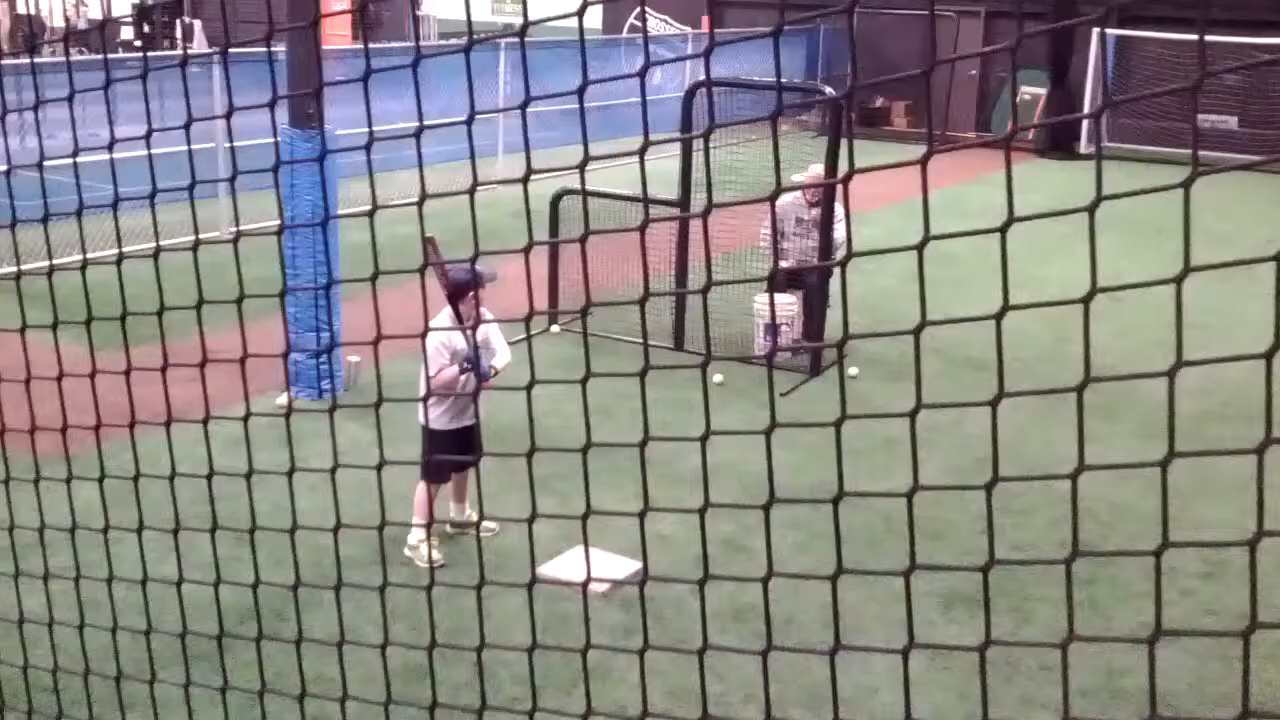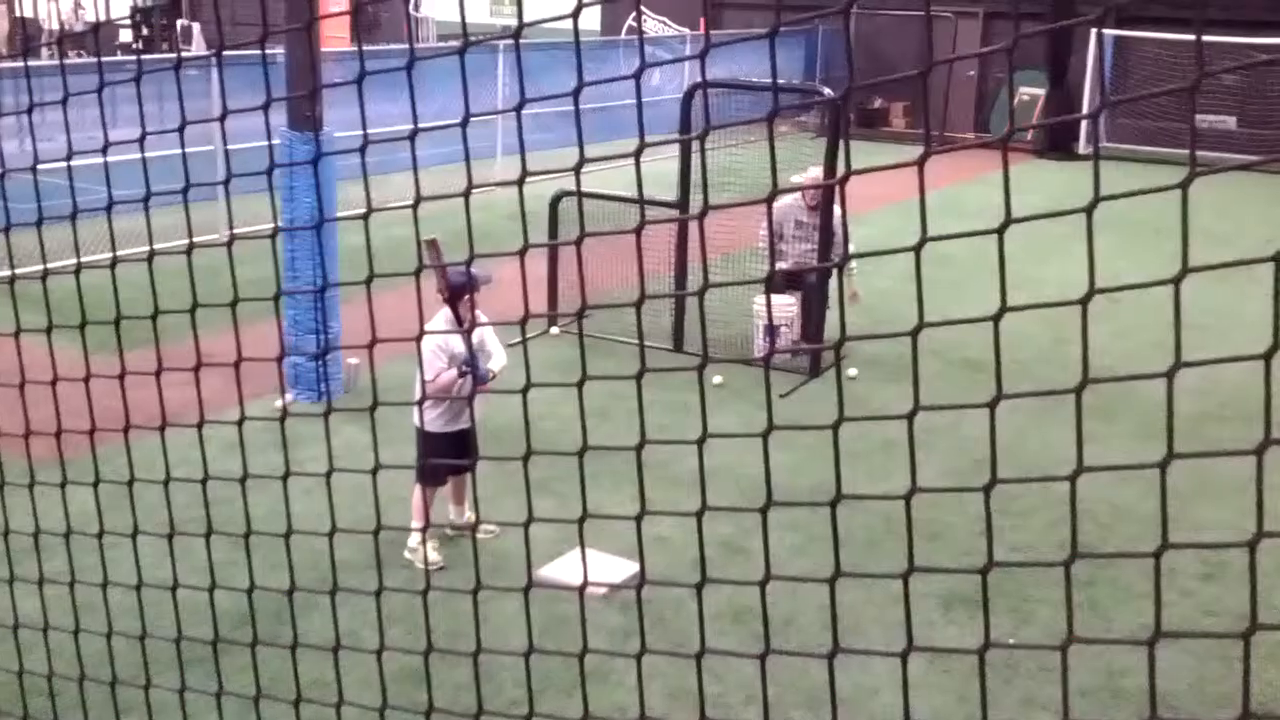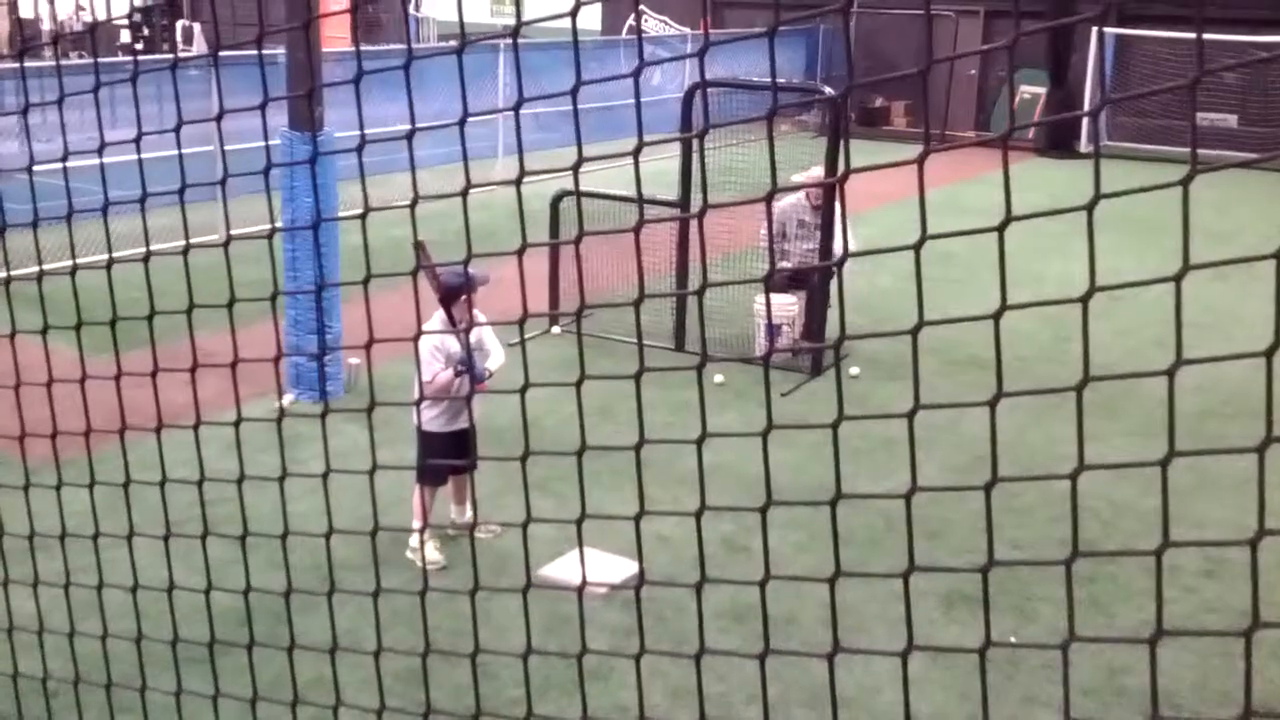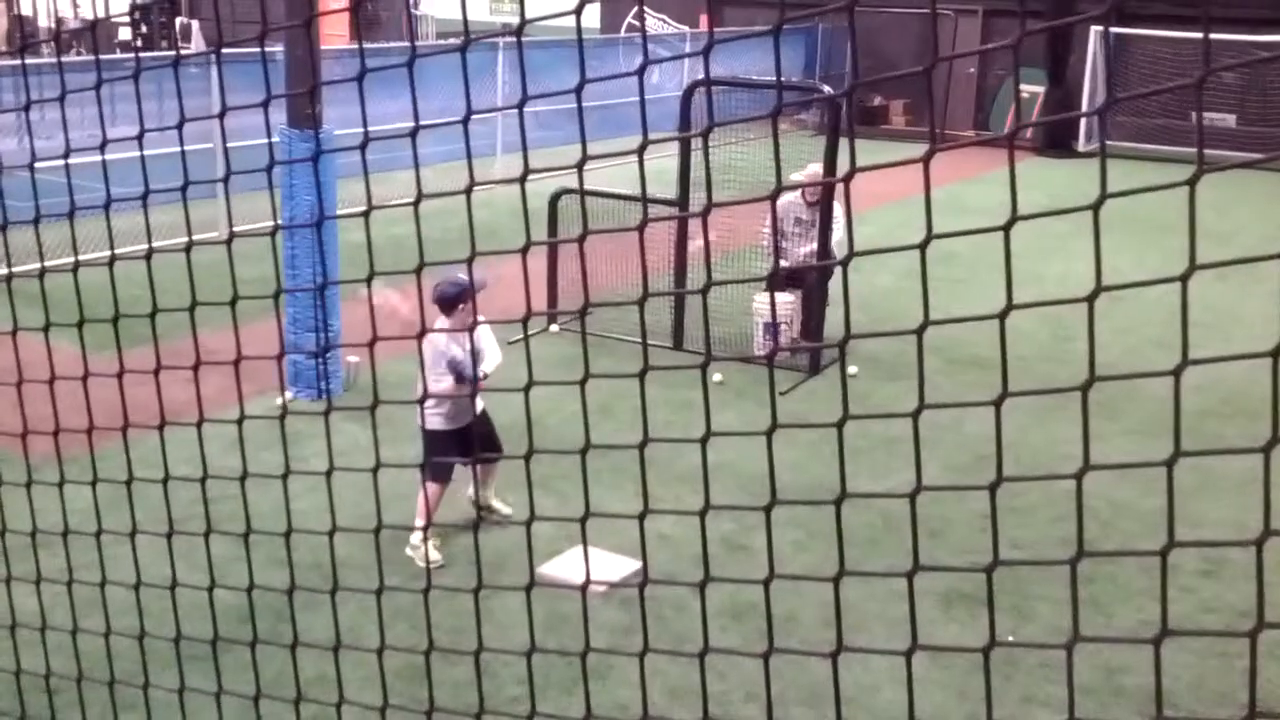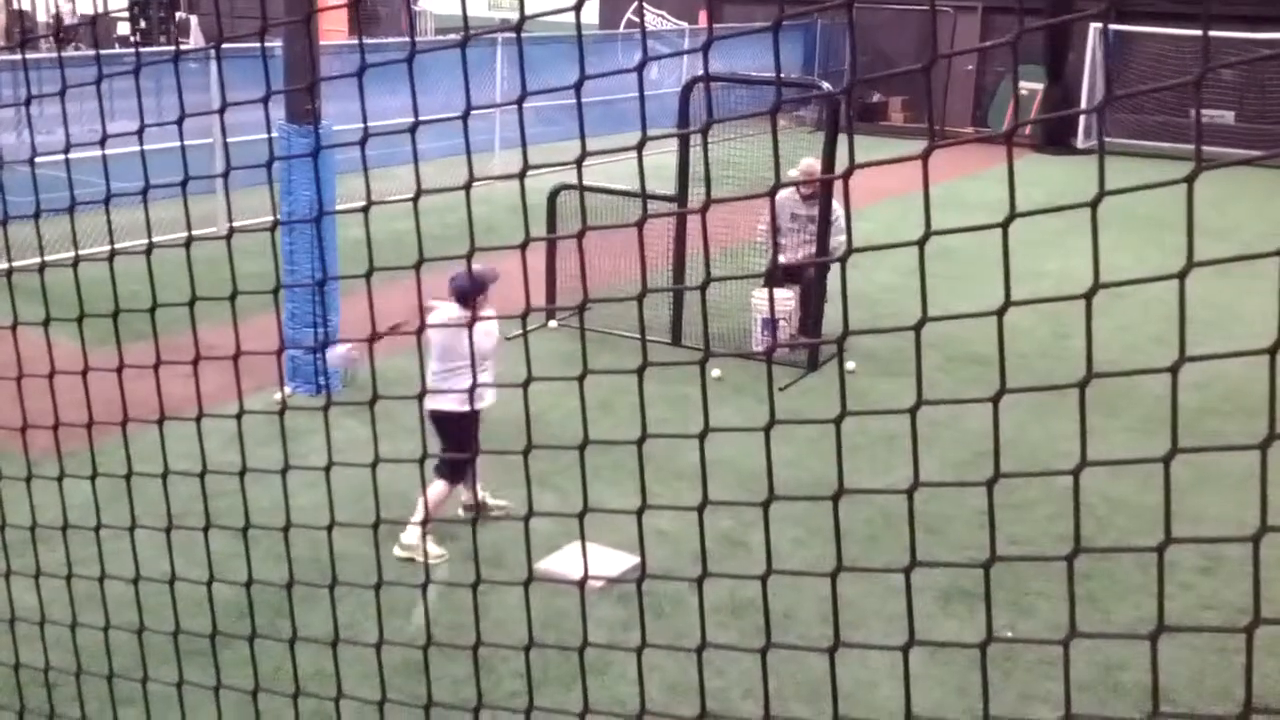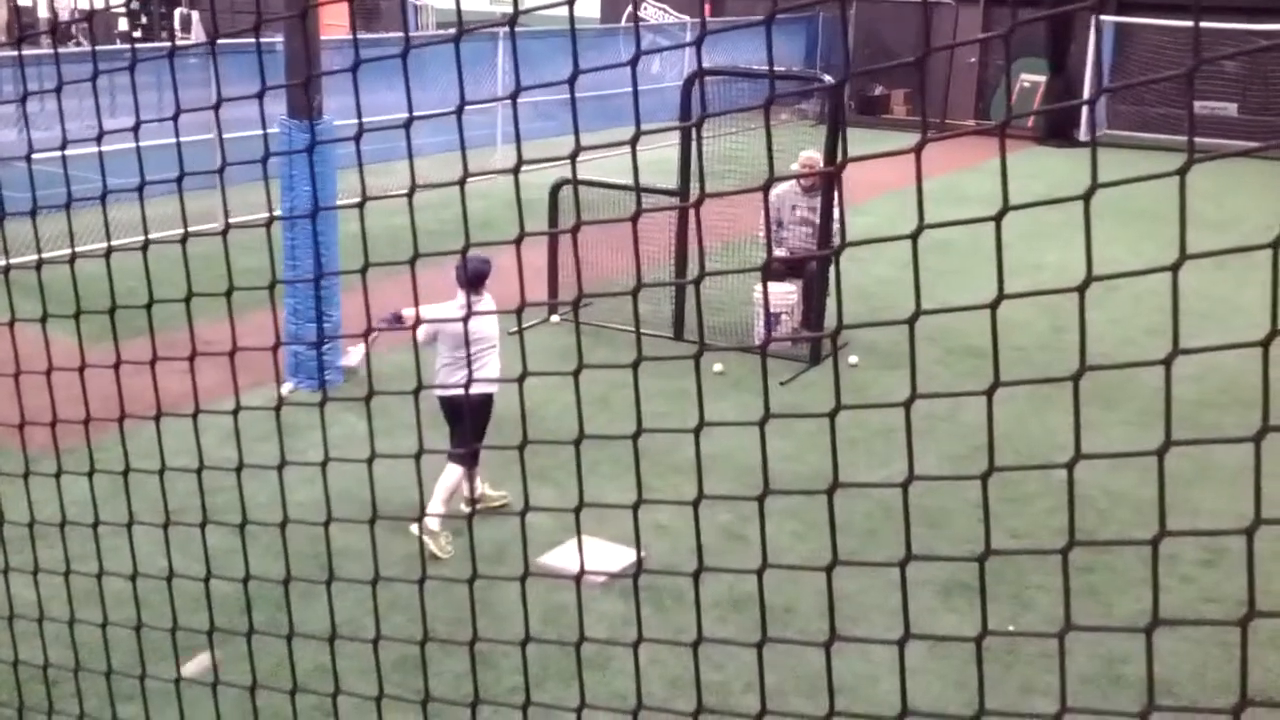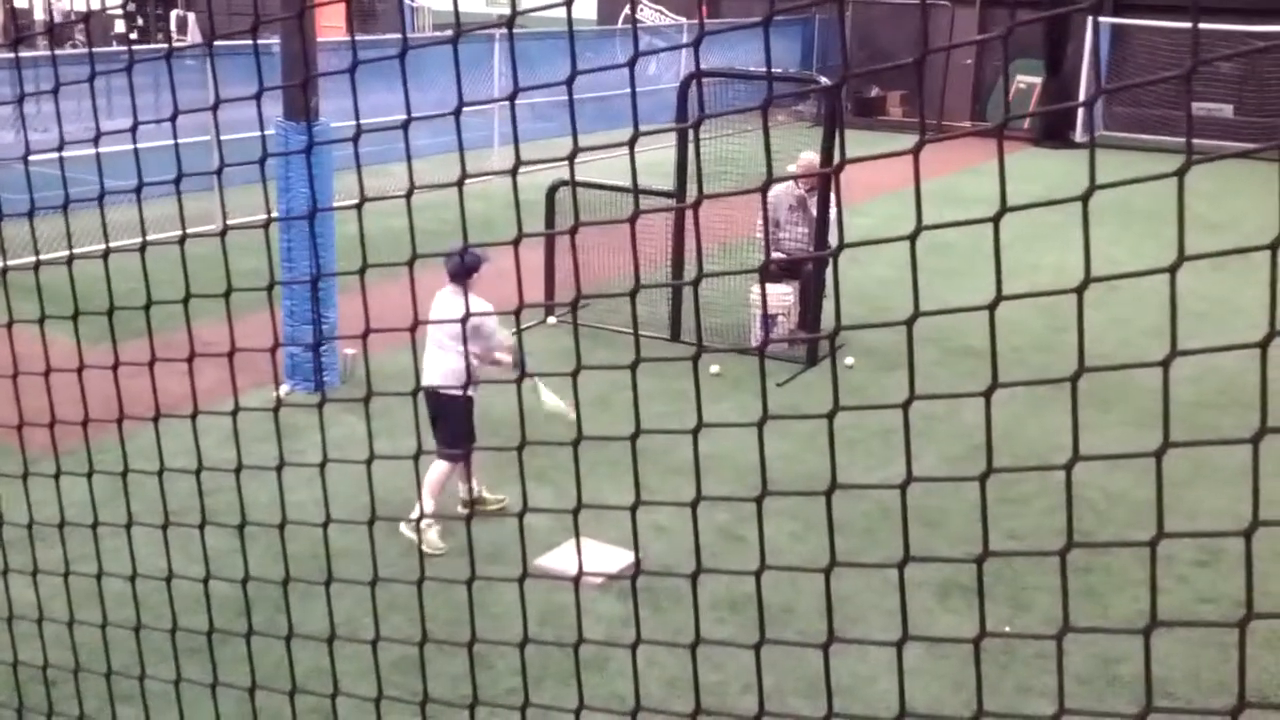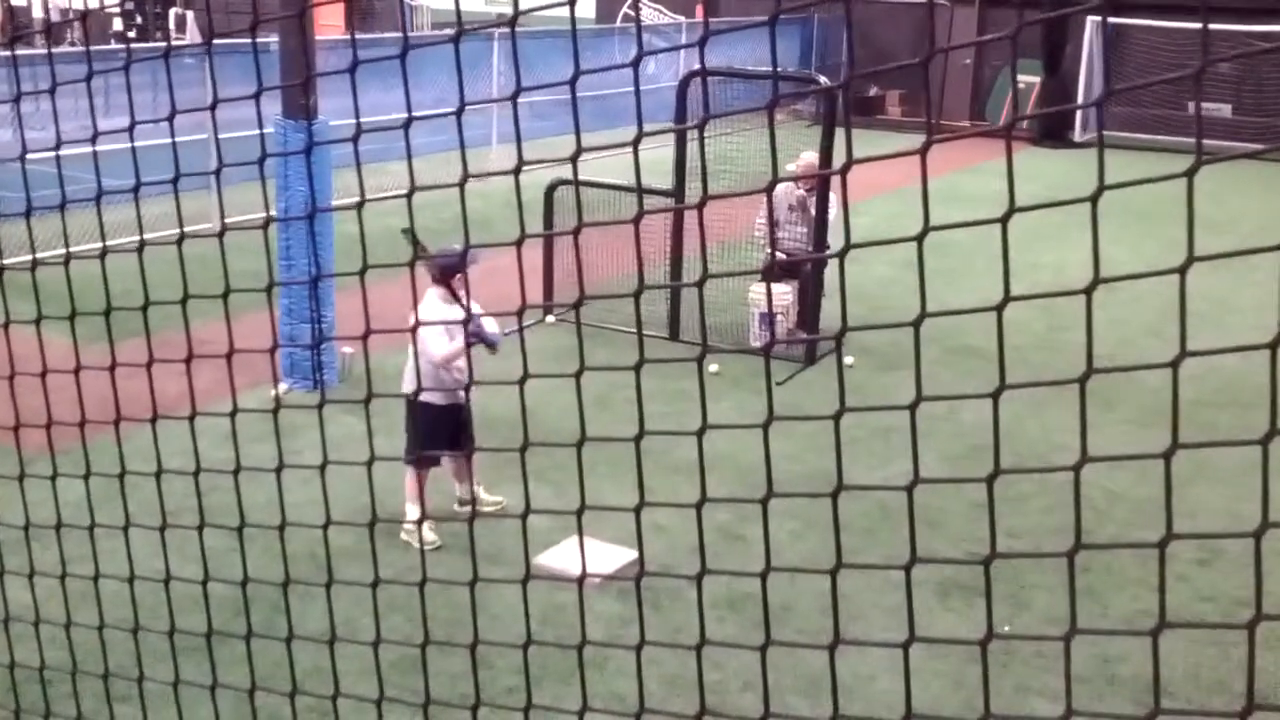
dt=0.4s
person 1, frame 1
left shoulder: (483, 317)
right shoulder: (439, 332)
left elbow: (503, 351)
right elbow: (434, 382)
left wrist: (491, 368)
right wrist: (463, 366)
left hip: (468, 410)
right hip: (440, 417)
left knee: (463, 467)
right knee: (433, 477)
left ankle: (460, 516)
right ankle: (417, 537)
person 1, frame 2
left shoulder: (478, 321)
right shoulder: (435, 336)
left elbow: (498, 353)
right elbow: (432, 386)
left wrist: (488, 371)
right wrist: (461, 369)
left hip: (463, 413)
right hip: (436, 420)
left knee: (461, 469)
right knee: (429, 480)
left ankle: (460, 519)
right ankle: (418, 539)
person 1, frame 3
left shoulder: (477, 320)
right shoulder: (432, 336)
left elbow: (497, 352)
right elbow: (429, 387)
left wrist: (485, 371)
right wrist: (457, 369)
left hip: (463, 413)
right hip: (436, 420)
left knee: (463, 469)
right knee: (430, 480)
left ankle: (462, 518)
right ankle: (419, 538)
person 1, frame 4
left shoulder: (477, 324)
right shoulder: (437, 343)
left elbow: (493, 355)
right elbow: (445, 391)
left wrist: (479, 374)
right wrist: (462, 379)
left hip: (471, 409)
right hip: (441, 418)
left knee: (491, 455)
right knee: (438, 479)
left ankle: (483, 500)
right ankle: (419, 536)
person 1, frame 5
left shoulder: (438, 319)
right shoulder: (489, 322)
left hip: (435, 401)
right hip: (462, 406)
left knee: (466, 453)
right knee: (450, 471)
left ankle: (473, 499)
right ankle: (413, 535)
person 1, frame 6
left shoulder: (441, 310)
right shoulder: (487, 304)
left elbow: (421, 337)
right elbow: (439, 311)
left wrist: (403, 316)
right wrist: (408, 315)
left hip: (446, 389)
right hip: (478, 391)
left knee: (464, 444)
right knee: (462, 454)
left ankle: (474, 491)
right ankle: (430, 519)
person 1, frame 7
left shoulder: (442, 298)
right shoulder: (476, 309)
right elbow: (488, 356)
left wrist: (505, 349)
right wrist: (512, 361)
left hip: (439, 382)
right hip: (451, 387)
left knee: (462, 443)
right knee: (450, 451)
left ankle: (469, 493)
right ankle: (422, 517)
person 1, frame 8
left shoulder: (459, 299)
right shoulder: (429, 313)
left elbow: (488, 322)
right elbow: (440, 357)
left wrist: (489, 333)
right wrist: (470, 340)
left hip: (455, 391)
right hip: (426, 395)
left knee: (462, 447)
right knee: (421, 459)
left ankle: (467, 495)
right ankle: (413, 521)
person 2, frame 1
left shoulder: (835, 210)
right shoulder: (785, 203)
left elbow: (838, 244)
right elbow: (768, 234)
left wrist: (821, 226)
right wrist: (778, 260)
left hip: (816, 266)
right hip: (787, 265)
left knee: (816, 284)
right knee: (775, 282)
left ankle: (812, 340)
person 2, frame 2
left shoulder: (833, 214)
right shoulder: (784, 205)
left elbow: (845, 249)
right elbow: (766, 236)
left wrist: (850, 282)
right wrist: (776, 261)
left hip: (814, 269)
right hip: (785, 266)
left knee: (814, 286)
right knee: (773, 284)
left ankle: (811, 341)
person 2, frame 3
left shoulder: (835, 210)
right shoulder: (787, 205)
left elbow: (841, 242)
right elbow: (768, 235)
right wrist: (778, 261)
left hip: (817, 267)
right hip: (788, 265)
right knee: (775, 284)
person 2, frame 4
left shoulder: (832, 209)
right shoulder: (785, 203)
left elbow: (834, 239)
right elbow: (769, 233)
left wrist: (807, 251)
right wrist: (777, 259)
left hip: (816, 266)
right hip: (786, 263)
left knee: (814, 283)
right knee: (774, 281)
left ankle: (811, 338)
person 2, frame 5
left shoulder: (830, 205)
right shoulder: (781, 198)
left elbow: (837, 242)
right elbow: (765, 230)
left wrist: (808, 253)
right wrist: (776, 253)
left hip: (814, 260)
right hip: (784, 259)
left knee: (813, 279)
right knee: (772, 276)
left ankle: (809, 333)
person 2, frame 6
right shoulder: (781, 192)
left elbow: (834, 234)
right elbow: (767, 224)
left wrist: (812, 221)
right wrist: (774, 249)
left hip: (815, 254)
right hip: (786, 252)
left knee: (814, 271)
right knee: (773, 269)
left ankle: (811, 326)
person 2, frame 7
left shoulder: (827, 198)
right shoulder: (778, 192)
right elbow: (765, 225)
left wrist: (805, 207)
right wrist: (771, 250)
left hip: (811, 255)
right hip: (781, 253)
left knee: (811, 272)
right knee: (769, 271)
left ankle: (806, 327)
person 2, frame 8
left shoulder: (827, 198)
right shoulder: (778, 191)
right elbow: (763, 224)
left wrist: (805, 208)
right wrist: (770, 250)
left hip: (809, 255)
right hip: (780, 253)
left knee: (810, 272)
right knee: (769, 270)
